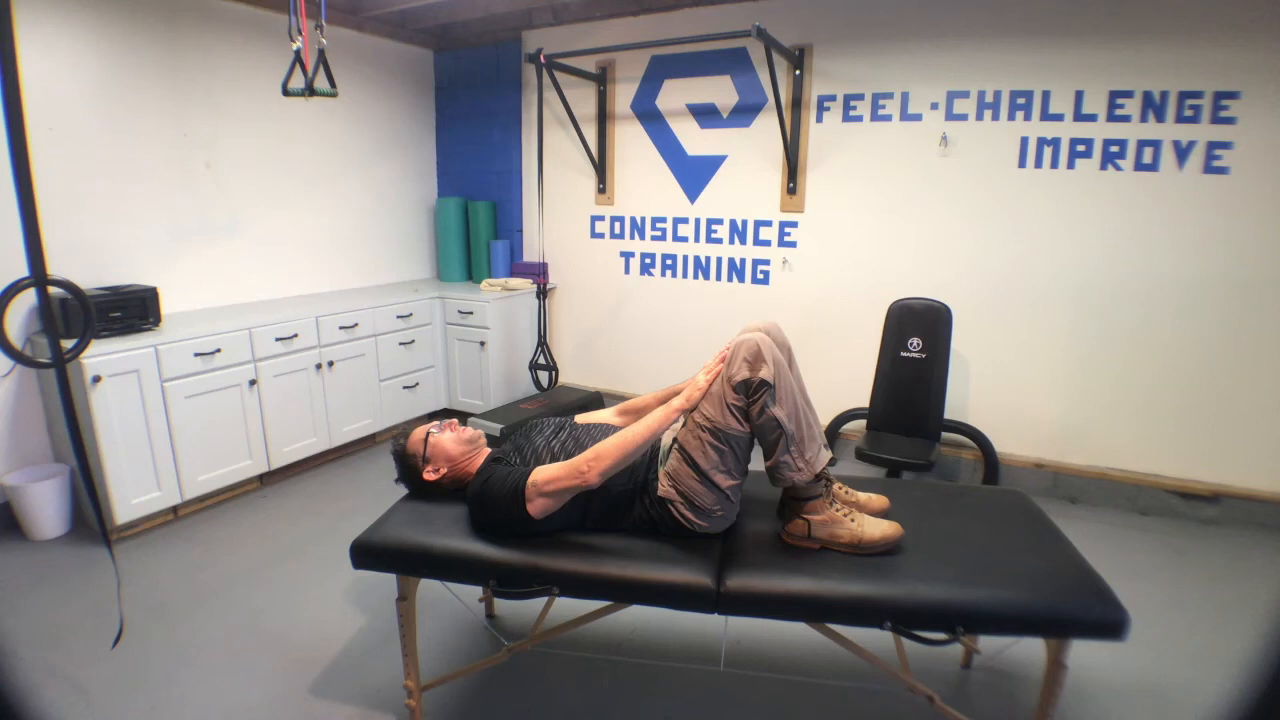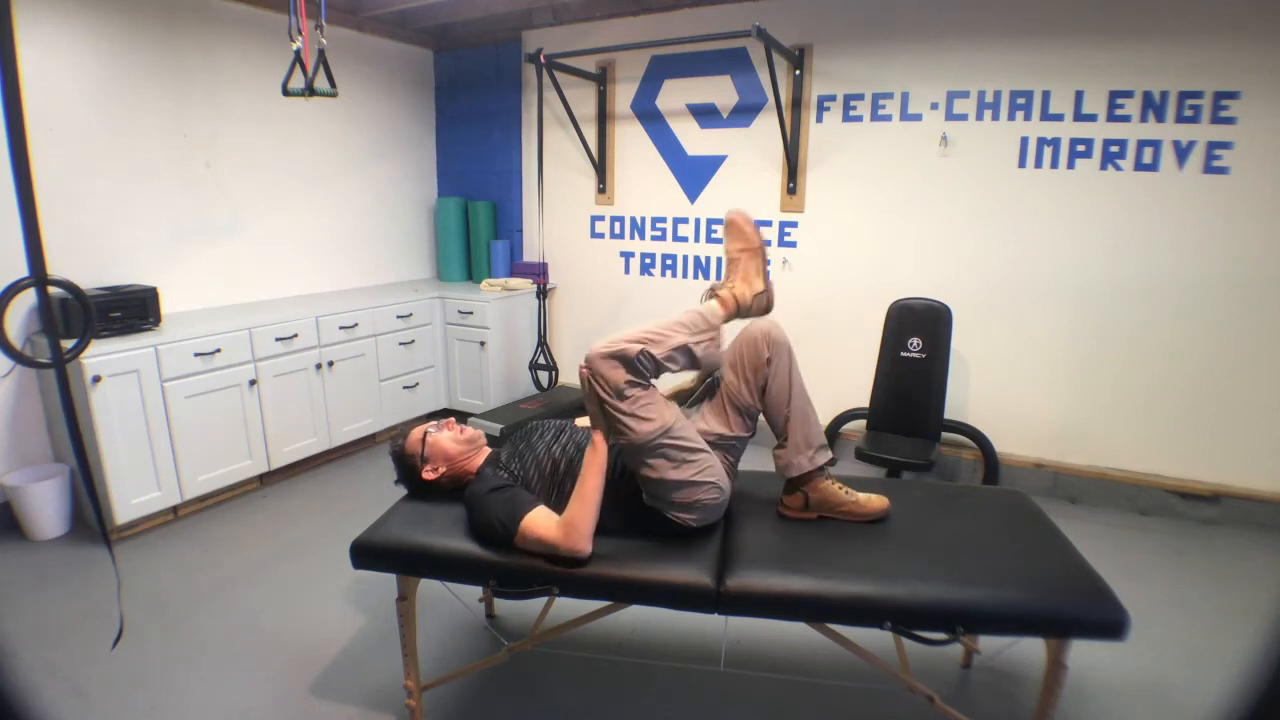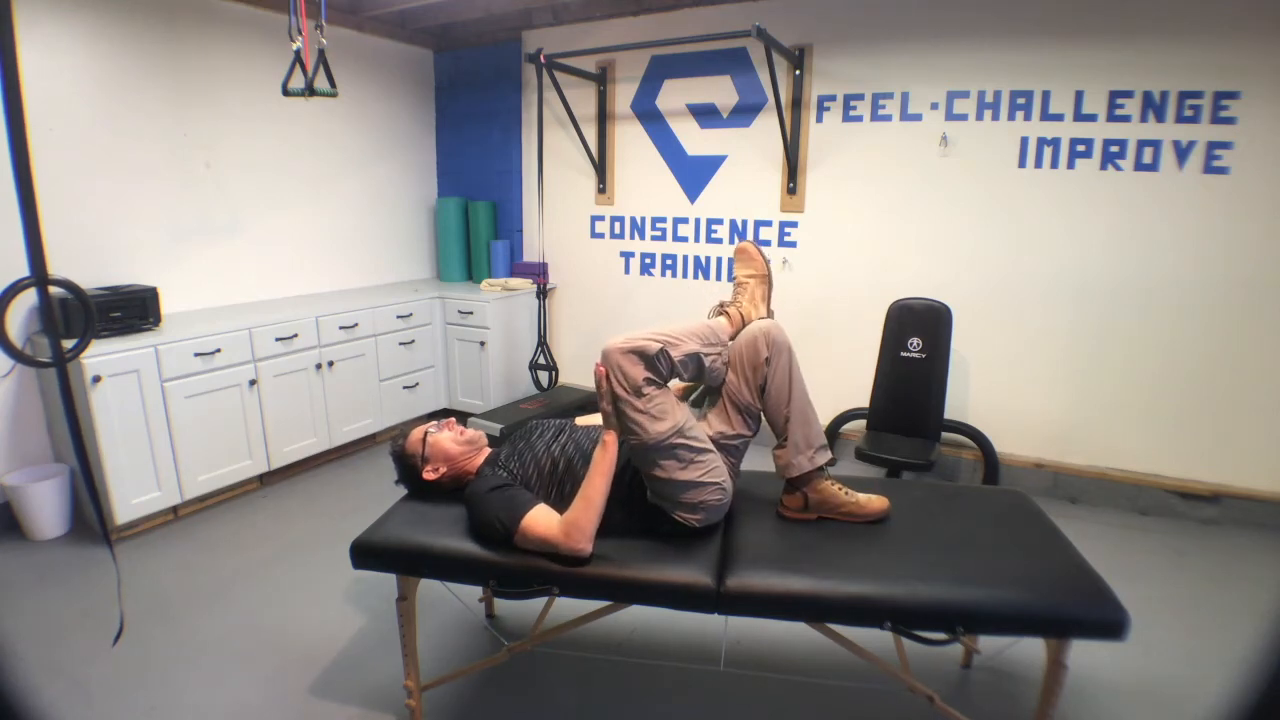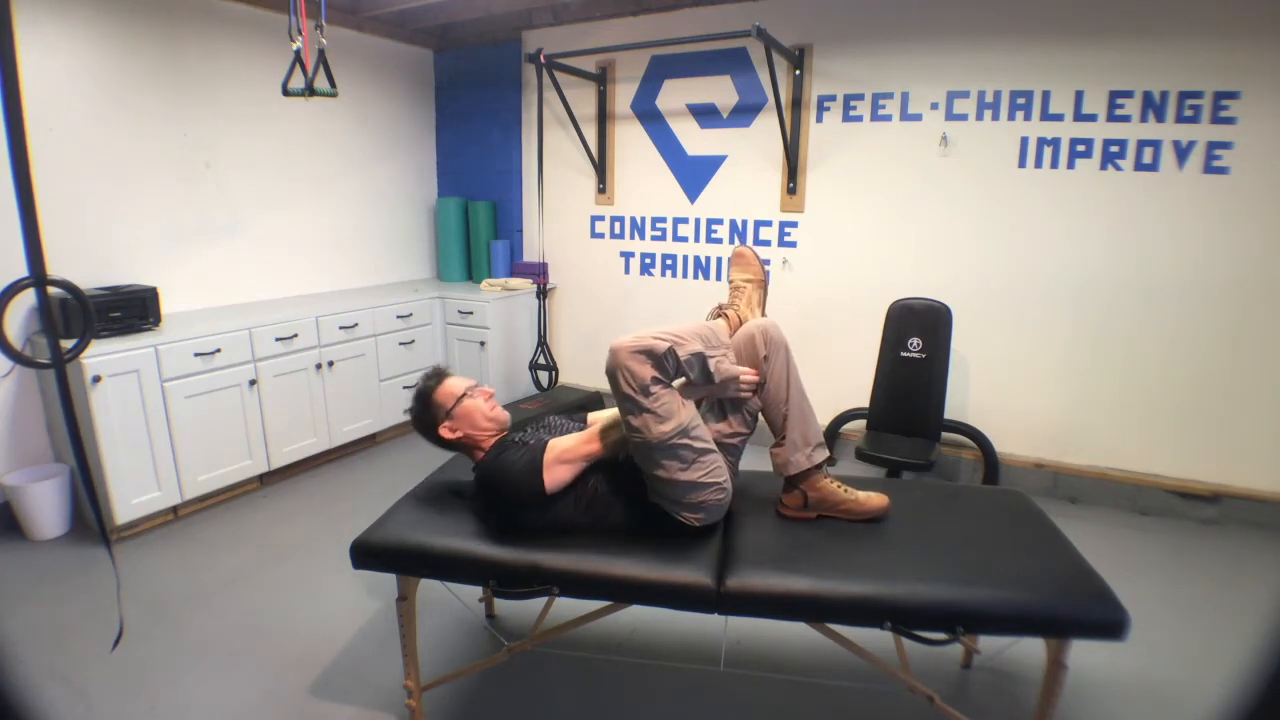
dt=1s
person 1, frame 1
left shoulder: (522, 441)
right shoulder: (492, 493)
left elbow: (618, 415)
right elbow: (588, 471)
left wrist: (696, 385)
right wrist: (683, 402)
left hip: (668, 454)
right hip: (686, 499)
left knee: (764, 337)
right knee: (752, 353)
left ankle: (812, 483)
right ankle: (811, 508)
person 1, frame 2
left shoulder: (522, 439)
right shoulder: (488, 498)
left elbow: (614, 415)
right elbow: (574, 542)
left wrist: (690, 381)
right wrist: (601, 434)
left hip: (699, 458)
right hip: (691, 495)
left knee: (765, 339)
right knee: (606, 359)
left ankle: (808, 486)
right ankle: (732, 298)
person 1, frame 3
left shoulder: (525, 437)
right shoulder: (487, 497)
left elbow: (612, 418)
right elbow: (575, 541)
left wrist: (695, 379)
right wrist: (612, 433)
left hip: (703, 459)
right hip: (694, 496)
left knee: (766, 338)
right knee: (622, 355)
left ankle: (808, 486)
right ankle: (735, 317)
person 1, frame 4
left shoulder: (533, 434)
right shoulder: (502, 473)
left elbow: (626, 415)
right elbow: (598, 442)
left wrist: (702, 382)
right wrist: (701, 383)
left hip: (696, 464)
right hip: (691, 499)
left knee: (764, 336)
right knee: (628, 352)
left ankle: (806, 484)
right ankle: (730, 321)
